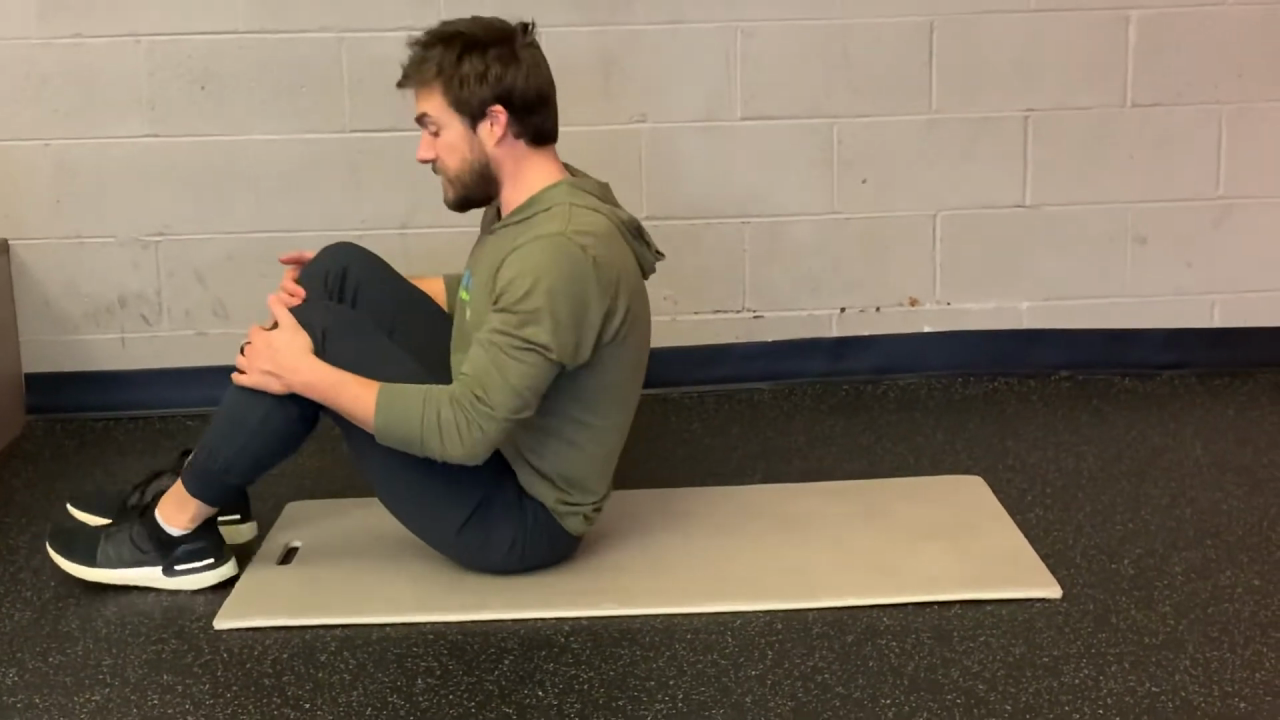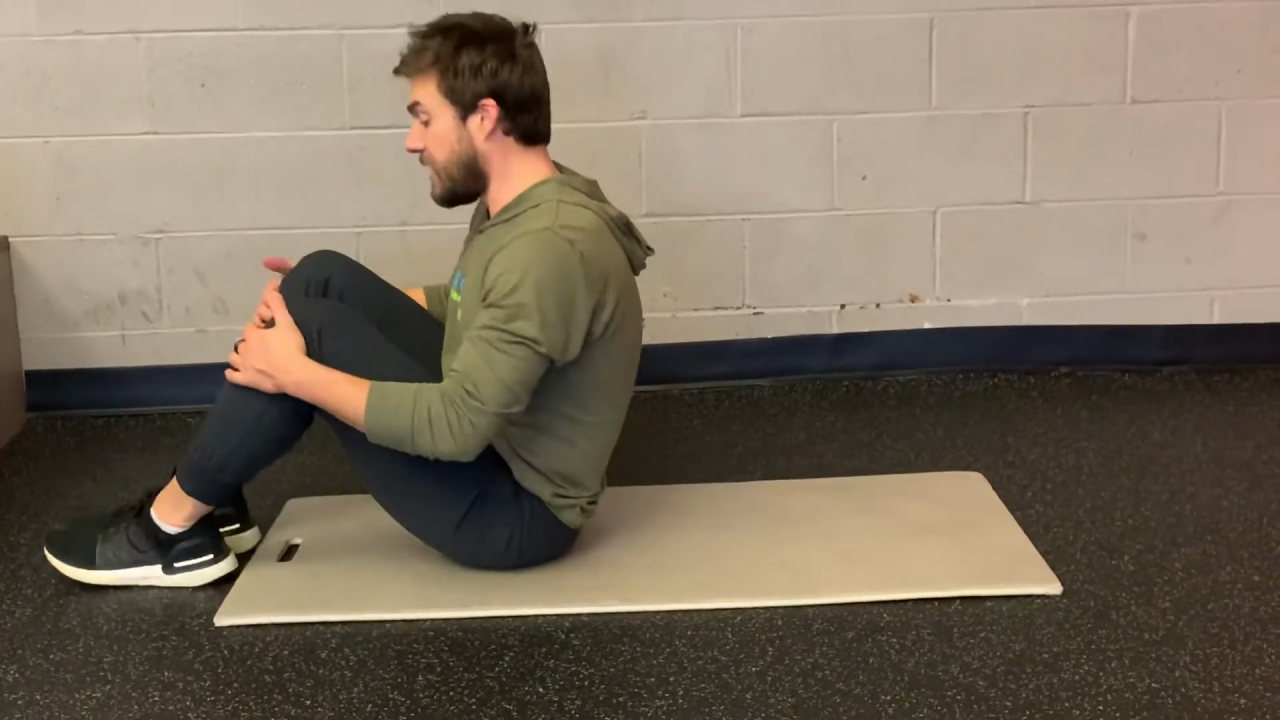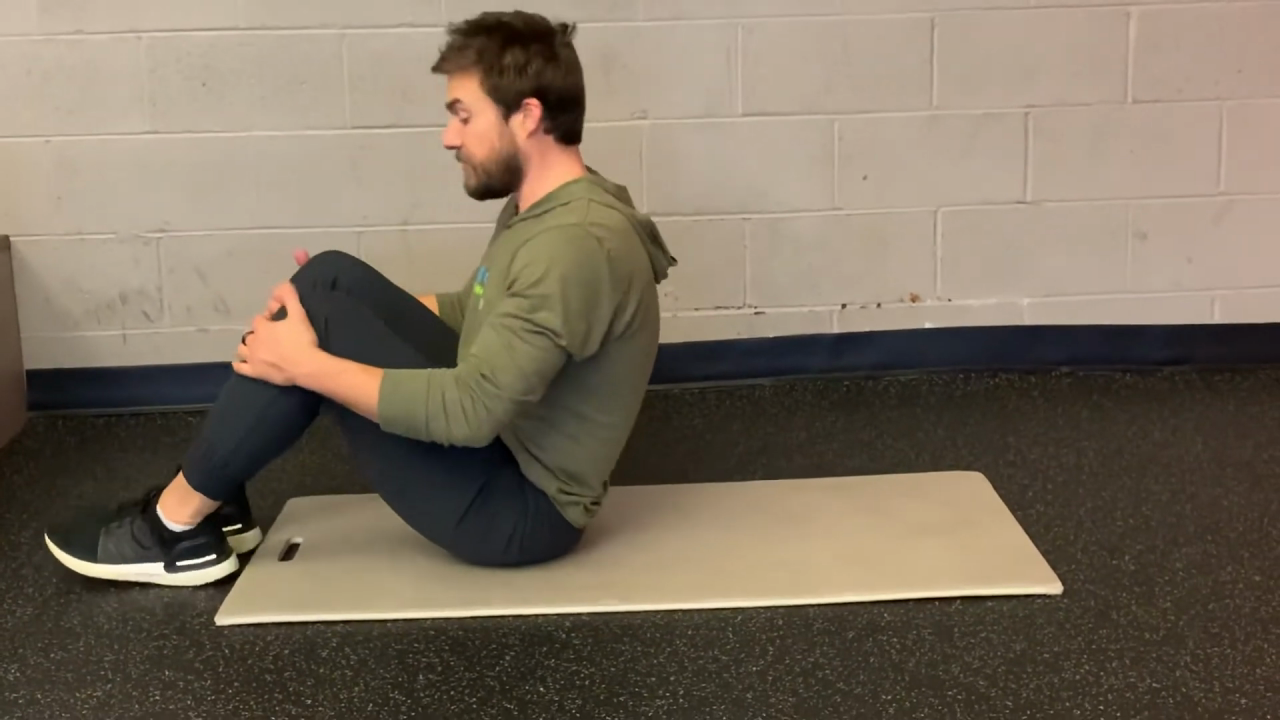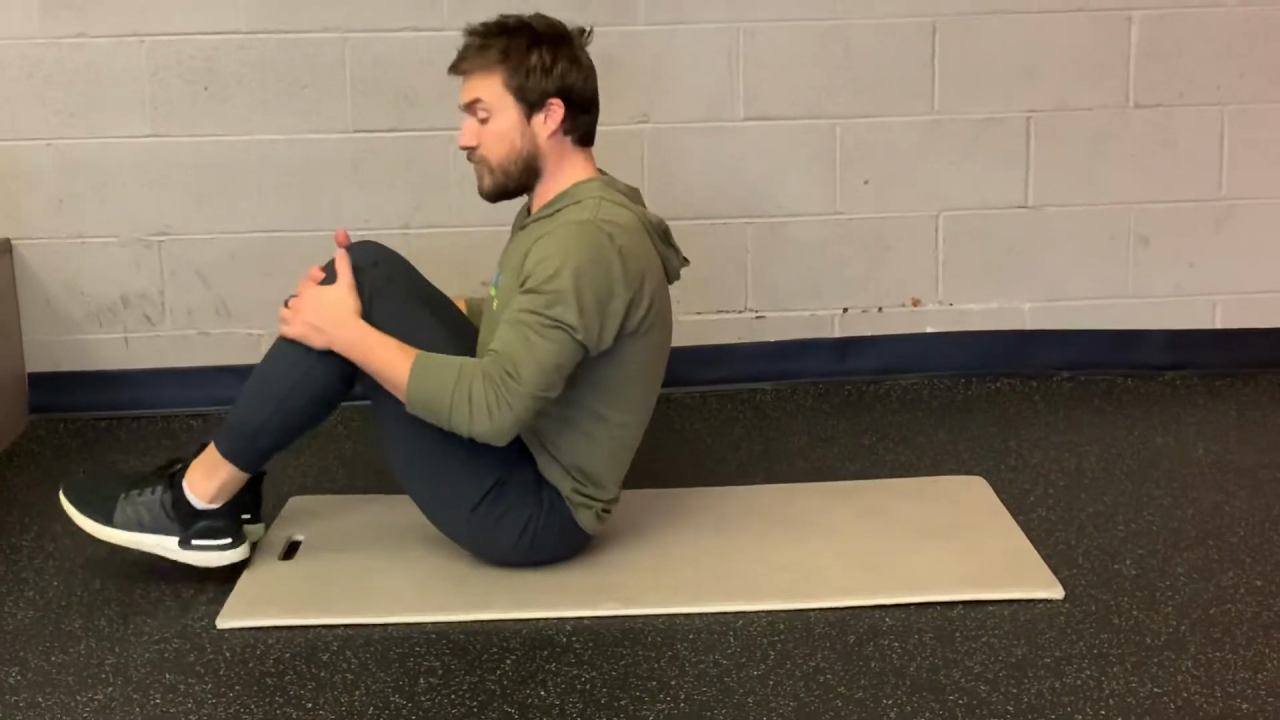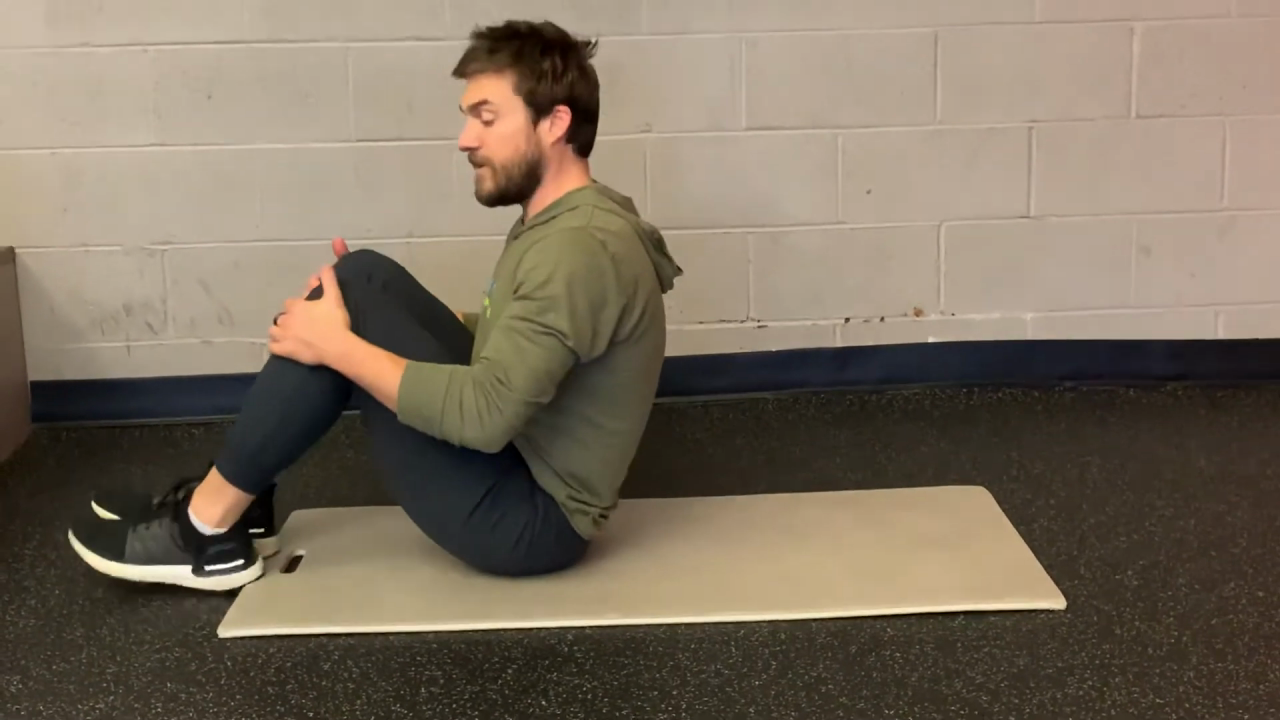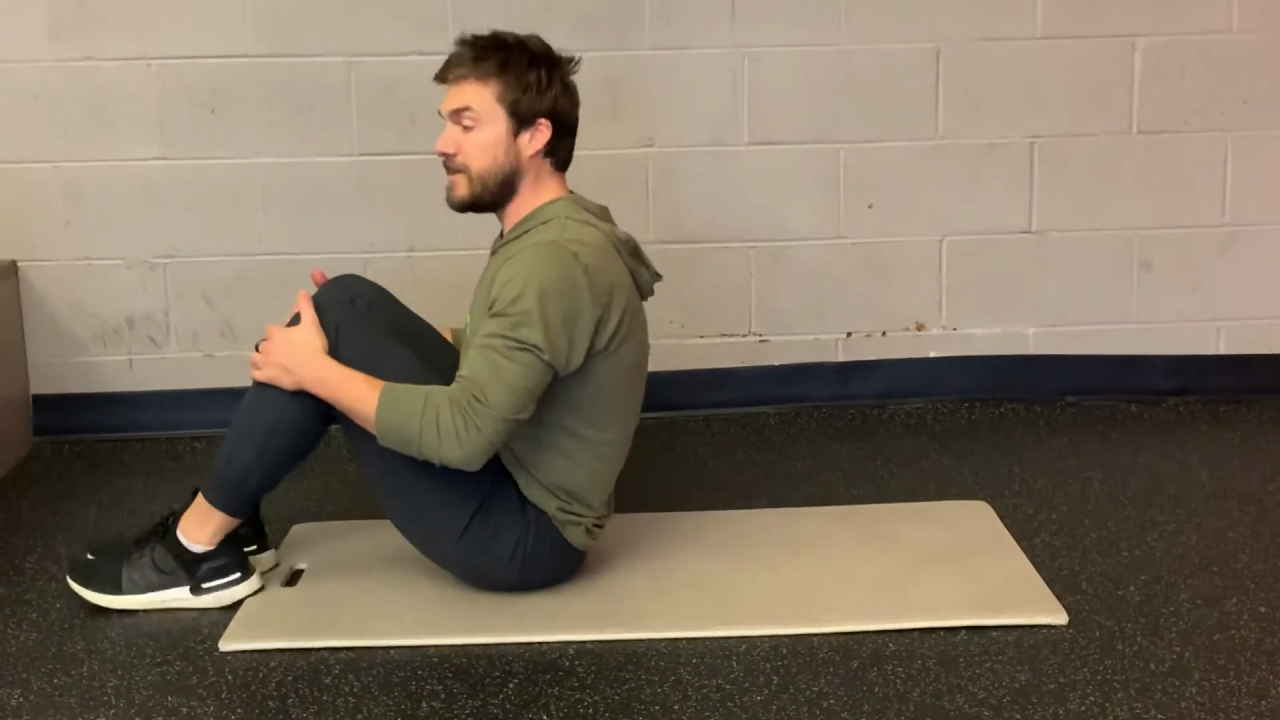
dt=0.2s
person 1, frame 1
left shoulder: (563, 251)
right shoulder: (527, 204)
left elbow: (465, 429)
right elbow: (478, 304)
left wrist: (305, 373)
right wrist: (353, 301)
left hip: (519, 517)
right hip: (500, 444)
left knee: (319, 335)
right knee: (342, 269)
left ankle: (175, 531)
right ankle: (210, 487)
person 1, frame 2
left shoulder: (551, 246)
right shoulder: (516, 205)
left elbow: (457, 427)
right elbow: (466, 310)
left wrist: (296, 373)
right wrist: (325, 303)
left hip: (517, 514)
right hip: (493, 442)
left knee: (313, 332)
right knee: (323, 278)
left ankle: (171, 529)
right ankle: (209, 500)
person 1, frame 3
left shoulder: (576, 244)
right shoulder: (542, 206)
left elbow: (469, 410)
right elbow: (477, 313)
left wrist: (306, 365)
right wrist: (344, 304)
left hip: (519, 511)
right hip: (502, 447)
left knee: (316, 337)
right knee: (331, 276)
left ankle: (176, 525)
right ankle: (214, 499)
person 1, frame 4
left shoulder: (587, 241)
right shoulder: (561, 213)
left elbow: (491, 407)
right elbow: (498, 321)
left wrist: (346, 331)
right wrist: (367, 299)
left hip: (530, 512)
right hip: (518, 454)
left knee: (349, 319)
right knee: (367, 267)
left ankle: (200, 504)
right ankle: (227, 483)
person 1, frame 5
left shoulder: (580, 248)
right shoulder: (557, 221)
left elbow: (484, 414)
right elbow: (498, 336)
left wrist: (337, 344)
right wrist: (362, 312)
left hip: (529, 520)
right hip: (521, 463)
left knee: (354, 308)
right knee: (365, 277)
left ankle: (209, 529)
right ankle: (238, 501)
person 1, frame 6
left shoulder: (555, 261)
right shoulder: (541, 233)
left elbow: (464, 432)
right elbow: (488, 354)
left wrist: (316, 369)
right wrist: (345, 329)
left hip: (525, 534)
right hip: (513, 475)
left knee: (336, 332)
right knee: (346, 301)
left ankle: (200, 552)
right ankle: (228, 521)
